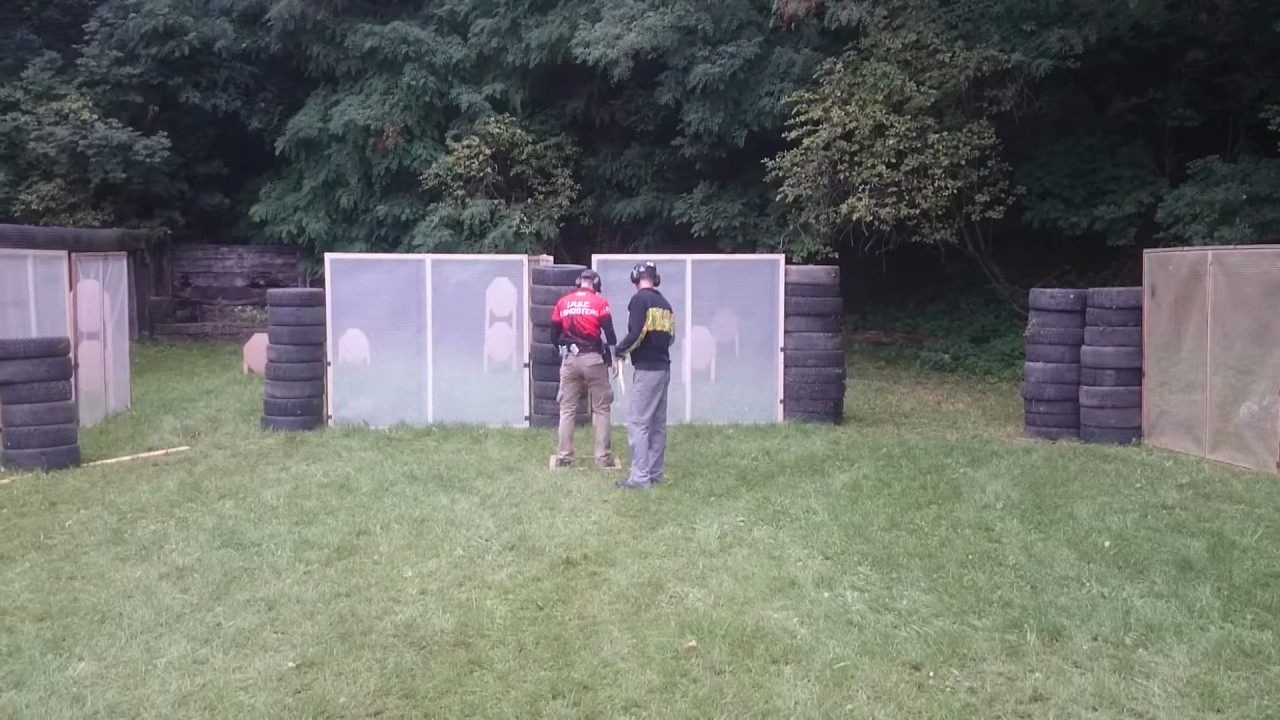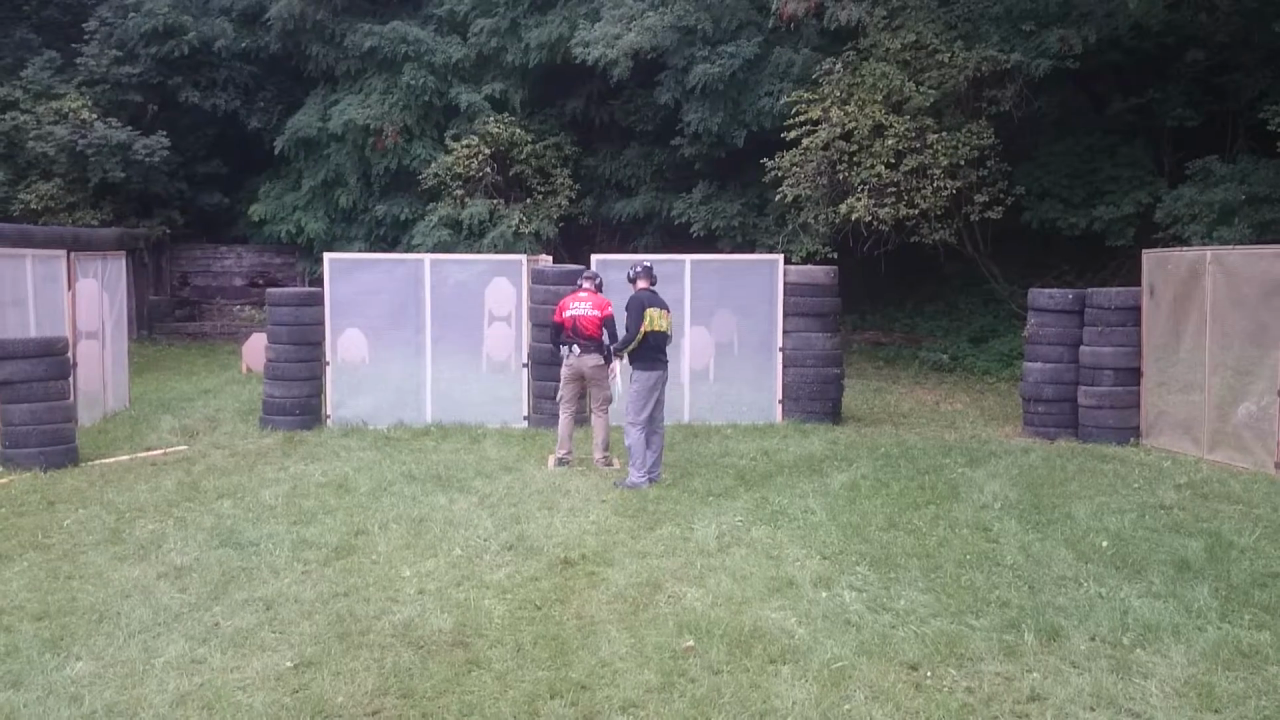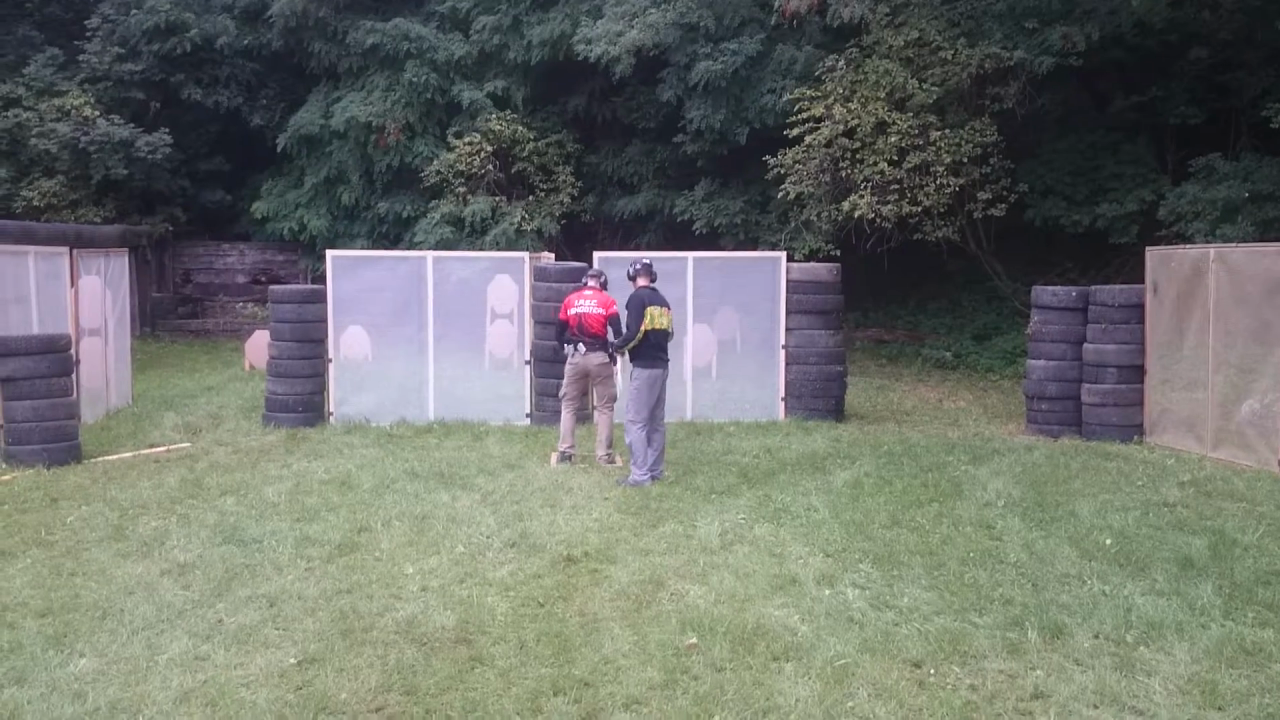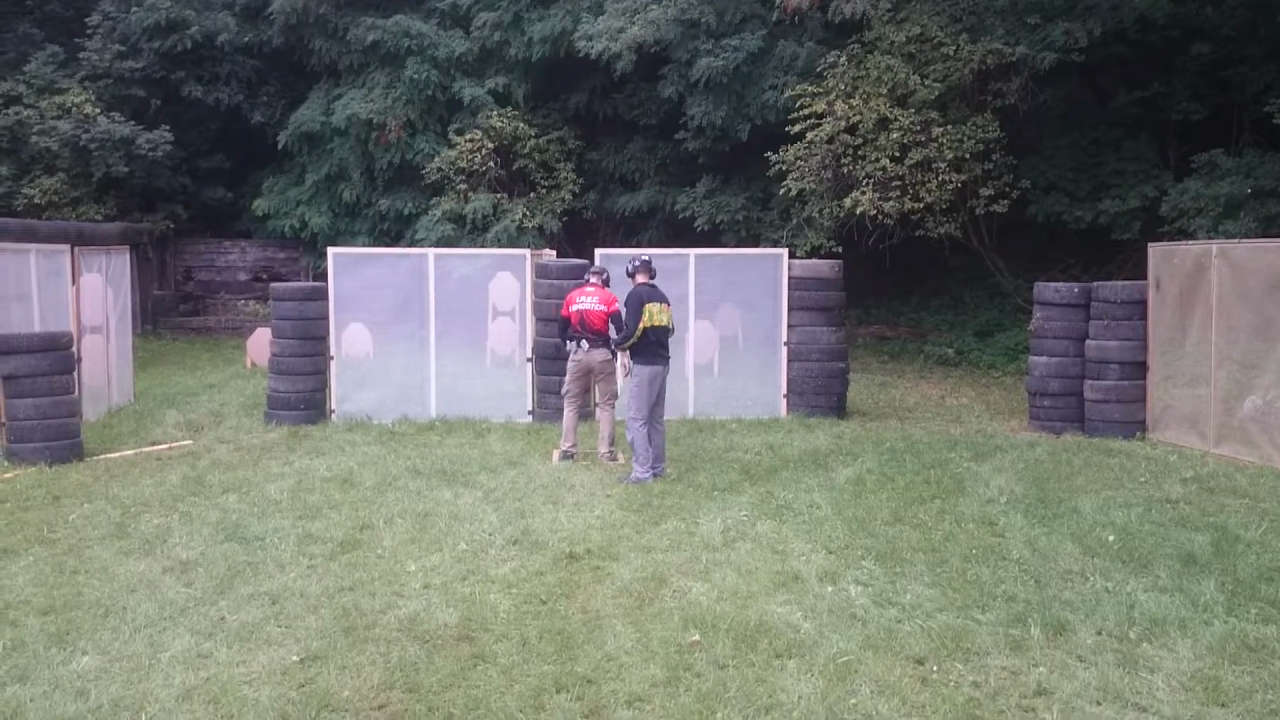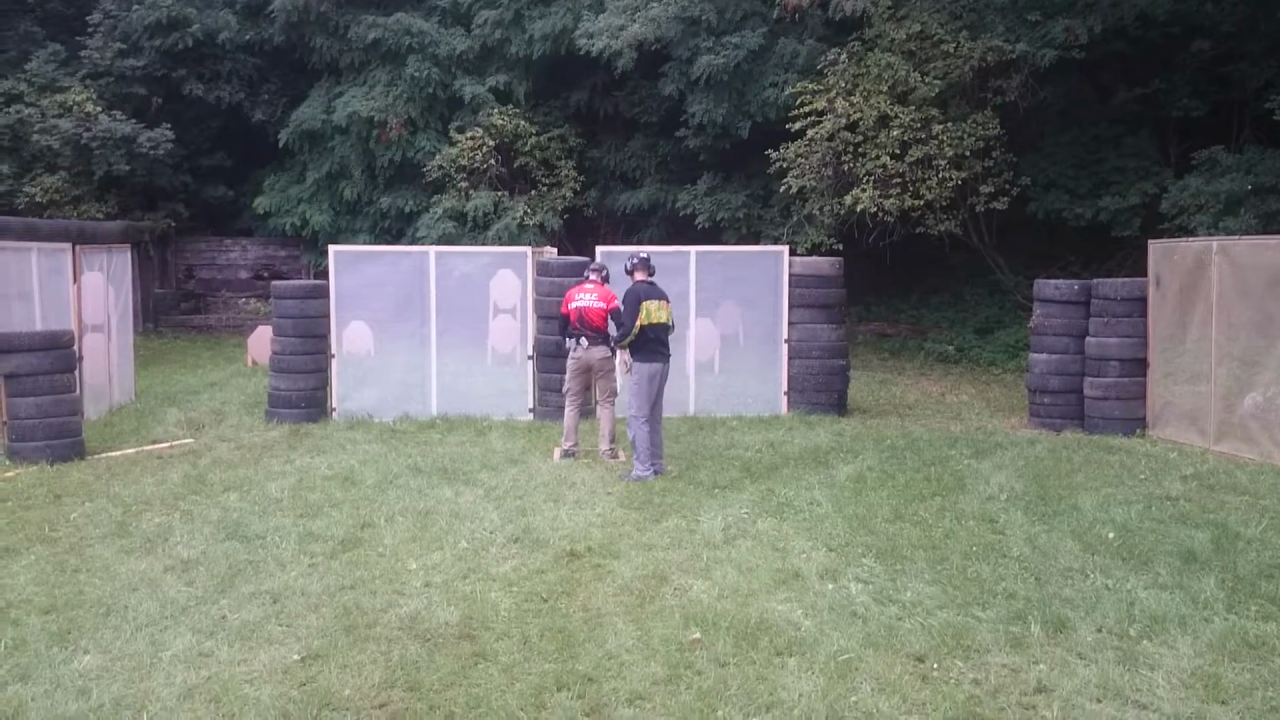
dt=0.1s
person 1, frame 1
left shoulder: (639, 299)
right shoulder: (664, 303)
left elbow: (636, 333)
right elbow: (670, 337)
left wrist: (620, 350)
left hip: (647, 369)
right hip: (663, 368)
left knee: (638, 422)
right knee: (658, 423)
left ankle: (640, 477)
right ankle: (654, 472)
person 1, frame 2
left shoulder: (637, 299)
right shoulder: (662, 303)
left elbow: (634, 334)
right elbow: (668, 337)
left wrist: (618, 349)
left hip: (644, 369)
right hip: (661, 368)
left knee: (634, 423)
right knee: (655, 423)
left ankle: (638, 477)
right ankle: (652, 472)
person 1, frame 3
left shoulder: (637, 297)
right shoulder: (662, 300)
left elbow: (634, 333)
right elbow: (669, 333)
left wrist: (618, 347)
left hip: (644, 367)
right hip: (661, 365)
left knee: (635, 421)
right knee: (656, 421)
left ankle: (640, 475)
right ankle: (655, 470)
person 1, frame 4
left shoulder: (636, 294)
right shoulder: (662, 296)
left elbow: (633, 330)
right elbow: (670, 330)
left wrist: (619, 344)
left hip: (644, 363)
right hip: (662, 362)
left knee: (636, 418)
right knee: (656, 418)
left ankle: (642, 472)
right ankle: (657, 467)
person 1, frame 5
left shoulder: (634, 292)
right shoulder: (661, 293)
left elbow: (630, 328)
right elbow: (670, 327)
left wrist: (619, 343)
left hip: (644, 361)
right hip: (662, 360)
left knee: (638, 416)
right knee: (654, 416)
left ankle: (643, 470)
right ankle: (657, 464)
person 2, frame 1
left shoulder: (563, 302)
right shoulder: (600, 301)
left elbow: (554, 335)
right elbow: (609, 332)
right wrist: (615, 359)
left hip: (570, 359)
right hip: (594, 358)
left knee: (567, 410)
right knee: (601, 409)
left ankle: (564, 457)
right ankle: (603, 457)
person 2, frame 2
left shoulder: (565, 302)
right shoulder: (602, 302)
left elbow: (554, 336)
right elbow: (612, 332)
right wrist: (614, 359)
left hip: (571, 360)
right hip: (595, 359)
left knee: (566, 410)
right knee: (600, 410)
left ankle: (562, 456)
right ankle: (602, 458)
person 2, frame 3
left shoulder: (570, 300)
right shoulder: (607, 300)
left elbow: (560, 332)
right elbow: (617, 331)
right wrist: (619, 357)
left hip: (576, 357)
right hip: (600, 357)
left knee: (569, 406)
right knee: (605, 408)
left ankle: (565, 451)
right ankle: (604, 454)
person 2, frame 4
left shoulder: (572, 297)
right shoulder: (609, 297)
left elbow: (562, 329)
right elbow: (619, 327)
left hip: (578, 354)
right hip: (602, 354)
left knee: (571, 403)
right knee: (606, 405)
left ankle: (567, 450)
right ankle: (606, 452)
person 2, frame 5
left shoulder: (571, 294)
right shoulder: (607, 294)
left elbow: (563, 326)
right elbow: (620, 323)
left hip: (577, 351)
right hip: (601, 351)
left knee: (572, 402)
right knee: (606, 402)
left ankle: (568, 449)
right ankle: (607, 449)
